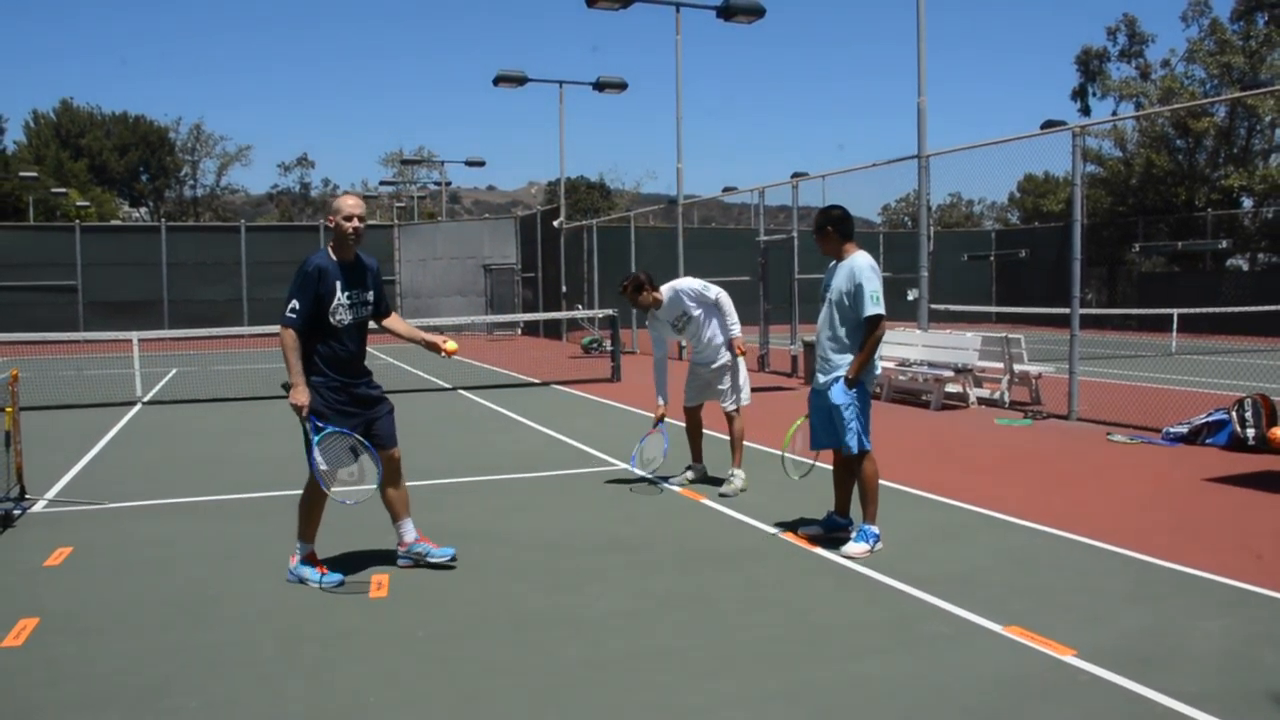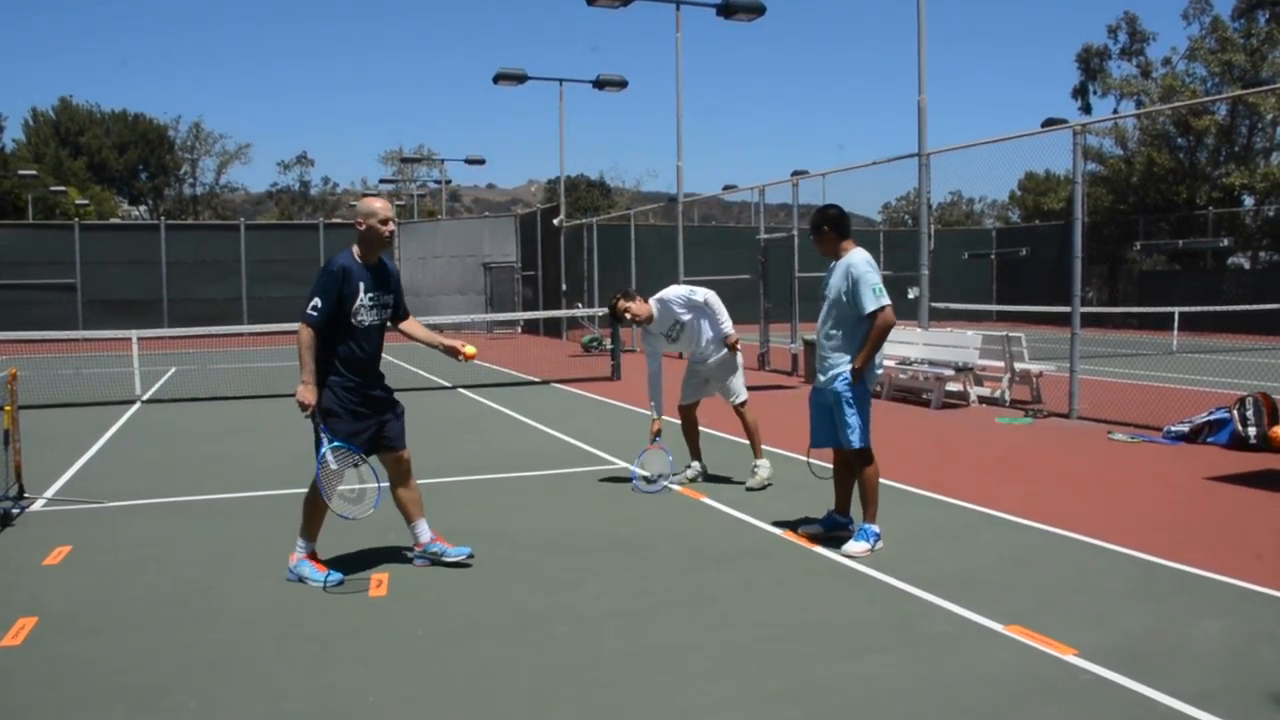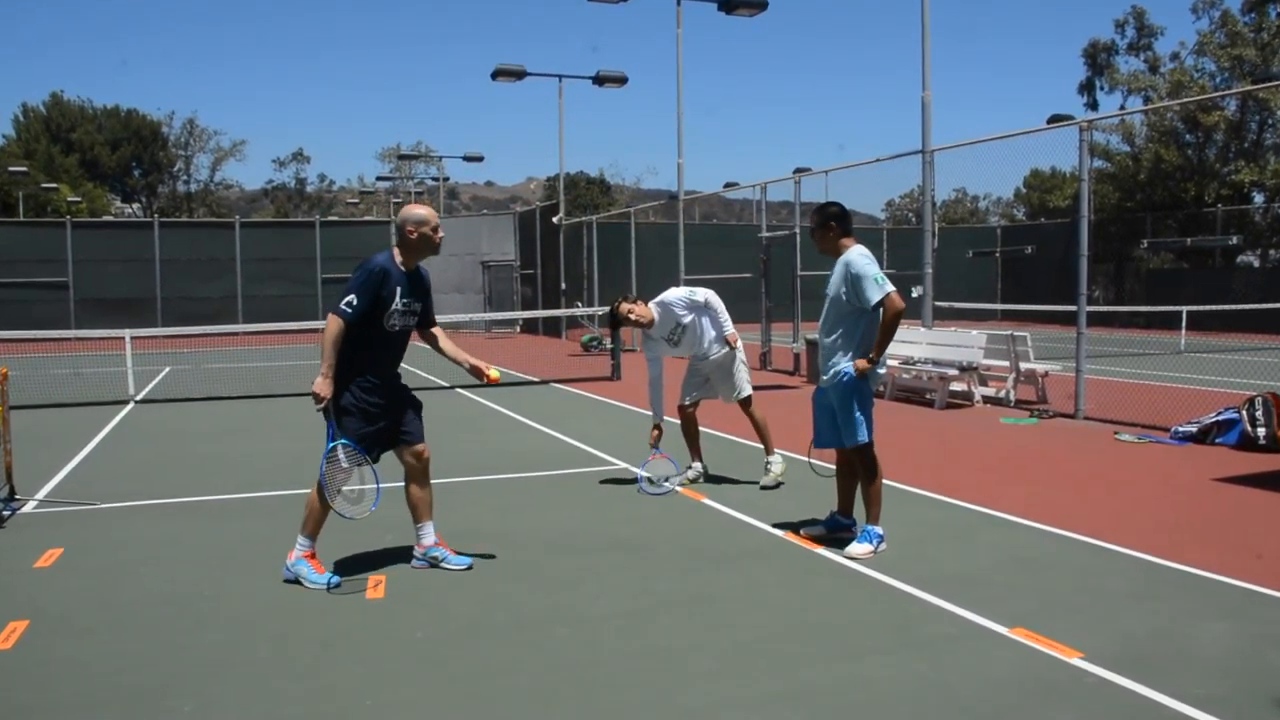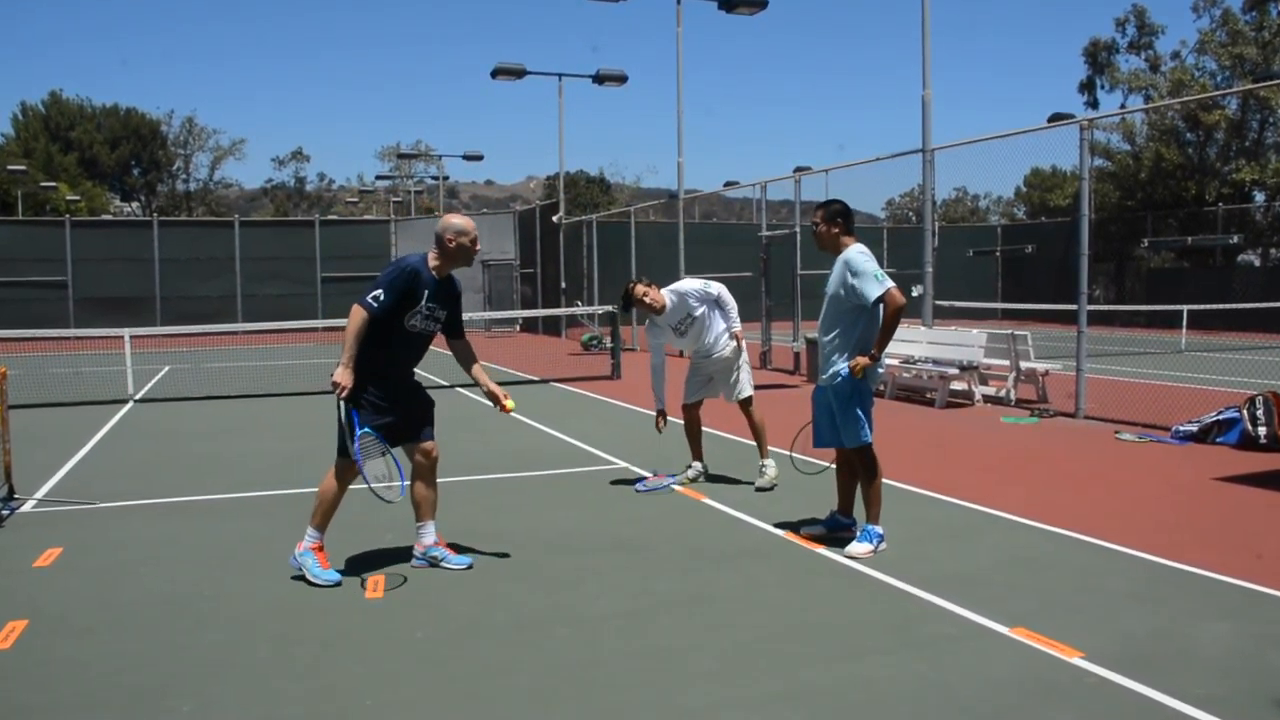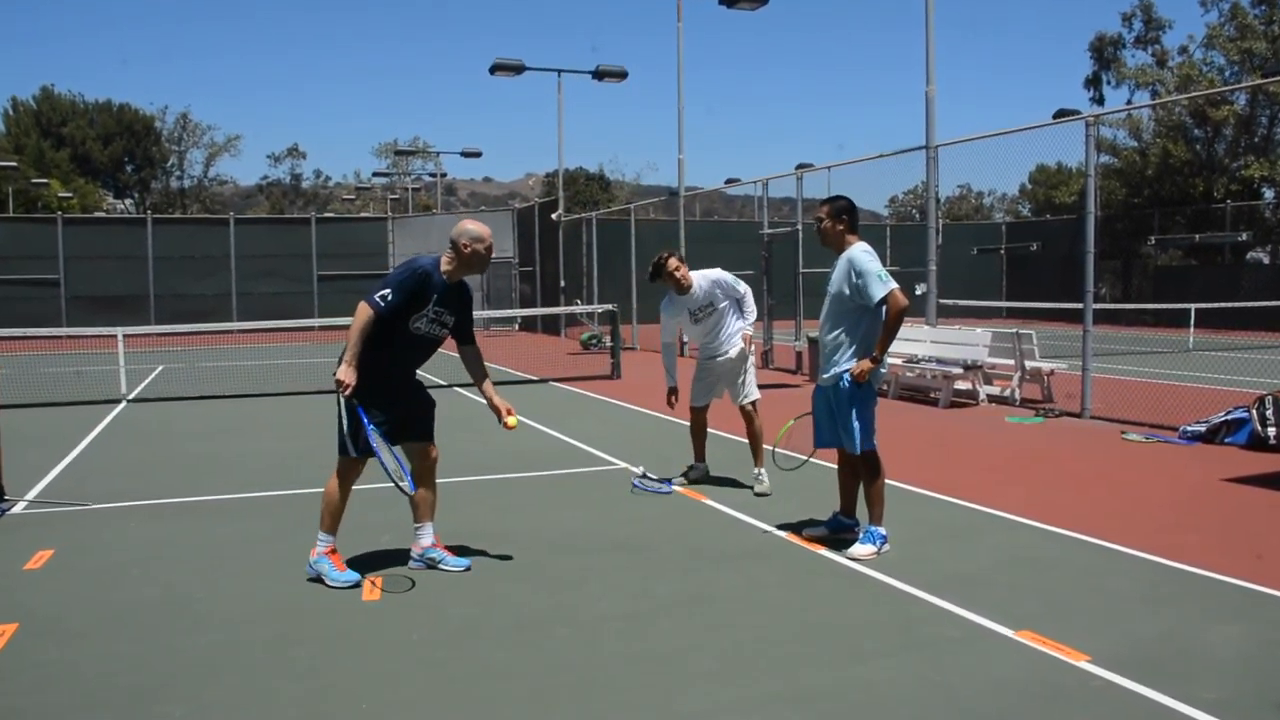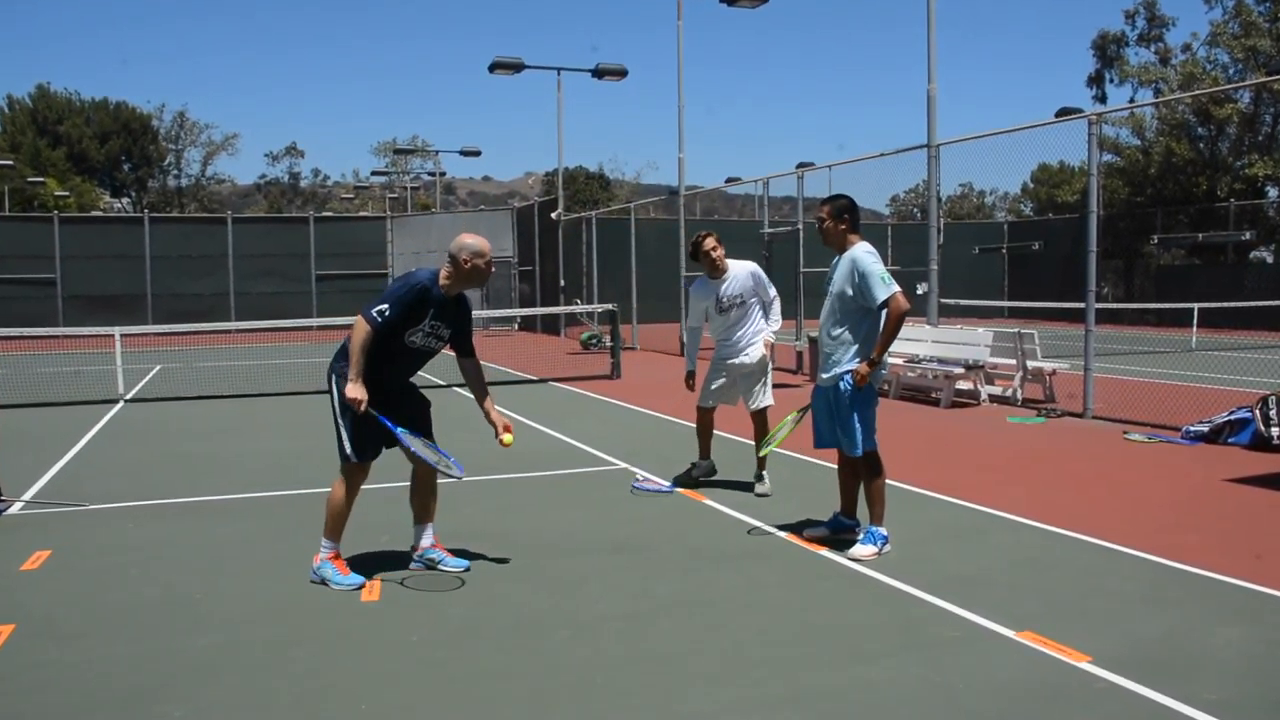
dt=0.2s
person 1, frame 1
left shoulder: (369, 267)
right shoulder: (315, 269)
left elbow: (384, 315)
right elbow: (289, 328)
left wrist: (423, 338)
right wrist: (298, 384)
left hip: (361, 383)
right hip: (324, 390)
left knee: (391, 458)
left ankle: (409, 543)
right ankle: (302, 559)
person 1, frame 2
left shoulder: (389, 271)
right shoulder: (339, 269)
left elbow: (402, 319)
right elbow: (308, 326)
left wrist: (442, 342)
right wrist: (307, 382)
left hip: (374, 386)
right hip: (337, 390)
left knee: (400, 461)
left ankle: (425, 543)
right ankle: (302, 557)
person 1, frame 3
left shoulder: (420, 278)
right shoulder: (376, 270)
left elbow: (428, 329)
right elbow: (337, 320)
left wrist: (466, 360)
right wrist: (326, 376)
left hip: (390, 385)
right hip: (355, 388)
left knee: (418, 457)
left ankle: (427, 546)
right ankle: (301, 557)
person 1, frame 4
left shoulder: (451, 287)
right shoulder: (408, 270)
left elbow: (457, 341)
right elbow: (361, 312)
left wrist: (485, 382)
right wrist: (346, 366)
left hip: (402, 381)
right hip: (367, 382)
left knee: (427, 455)
right knee: (350, 464)
left ankle: (427, 545)
right ankle: (309, 547)
person 1, frame 5
left shoulder: (462, 293)
right shoulder: (419, 272)
left elbow: (468, 348)
right elbow: (367, 308)
left wrist: (491, 396)
right wrist: (349, 364)
left hip: (403, 380)
right hip: (365, 378)
left knee: (426, 457)
right knee: (352, 463)
left ankle: (424, 546)
right ankle: (323, 553)
person 1, frame 6
left shoulder: (460, 306)
right shoulder: (417, 285)
left elbow: (468, 361)
right elbow: (364, 323)
left wrist: (490, 411)
right wrist: (354, 381)
left hip: (396, 384)
right hip: (358, 383)
left knee: (427, 458)
right knee: (355, 469)
left ankle: (424, 547)
right ankle: (325, 558)
person 2, frame 1
left shoulder: (862, 267)
right shoulder: (835, 268)
left elbow: (876, 328)
left wrist: (852, 374)
right wrist: (821, 371)
left hip: (847, 379)
right hip: (825, 378)
left knee: (858, 452)
right knee: (839, 451)
left ankle: (869, 529)
right ankle: (840, 518)
person 2, frame 2
left shoulder: (858, 264)
right shoulder: (836, 266)
left elbow: (885, 318)
left wrist: (858, 367)
left hip: (848, 376)
right hip: (828, 375)
left knee: (859, 450)
right knee: (840, 450)
left ankle: (870, 528)
right ankle: (840, 517)
person 2, frame 3
left shoulder: (857, 260)
right shoulder: (841, 263)
left elbow: (895, 305)
left wrist: (872, 357)
left hip: (851, 374)
right hip: (832, 374)
left knee: (861, 449)
right knee: (843, 450)
left ankle: (873, 530)
right ankle: (843, 518)
person 2, frame 4
left shoulder: (855, 258)
right shoulder: (841, 261)
left elbow: (896, 301)
left wrist: (873, 354)
left hip: (850, 374)
right hip: (831, 374)
left knee: (860, 449)
right knee: (842, 450)
left ankle: (874, 530)
right ankle: (843, 518)
person 2, frame 5
left shoulder: (859, 257)
right shoulder: (842, 260)
left elbow: (898, 303)
left wrist: (875, 357)
left hip: (852, 375)
right hip: (831, 374)
left knee: (862, 451)
right knee: (844, 450)
left ankle: (876, 531)
right ankle: (846, 519)
person 2, frame 6
left shoulder: (862, 258)
right shoulder: (840, 261)
left elbow: (899, 306)
left wrist: (873, 360)
left hip: (852, 375)
right hip: (831, 374)
left knee: (864, 452)
right knee: (844, 451)
left ankle: (877, 532)
right ankle: (846, 520)
person 3, frame 1
left shoulder: (682, 288)
right shoulder: (654, 321)
left elbow: (721, 296)
right elbow: (660, 360)
left wrist: (735, 333)
right wrist: (661, 401)
left hip: (724, 353)
right hip: (699, 360)
left knee: (732, 411)
right knee: (691, 411)
left ankle: (737, 473)
right ankle: (697, 466)
person 3, frame 2
left shoulder: (669, 297)
right shoulder: (649, 336)
left elbow: (710, 297)
right elbow: (654, 375)
left wrist: (728, 331)
right wrist: (656, 416)
left hip: (723, 350)
right hip: (698, 360)
left knee: (740, 405)
right knee: (685, 409)
left ankle: (761, 464)
right ankle: (697, 465)
person 3, frame 3
left shoulder: (669, 300)
right shoulder: (650, 342)
left elbow: (709, 296)
right elbow: (655, 379)
left wrist: (728, 330)
right wrist: (657, 421)
left hip: (725, 350)
right hip: (699, 361)
left knee: (746, 404)
right knee: (685, 410)
left ankle: (773, 459)
right ankle: (697, 466)
person 3, frame 4
left shoulder: (683, 289)
right shoulder: (654, 329)
left elbow: (720, 291)
right elbow: (657, 366)
left wrist: (735, 327)
right wrist: (660, 406)
left hip: (728, 348)
right hip: (701, 358)
left knee: (746, 404)
right knee: (689, 408)
left ankle: (766, 463)
right ankle: (698, 465)
person 3, frame 5
left shoulder: (714, 278)
right shoulder: (669, 308)
left elbow: (745, 293)
right elbow: (668, 344)
left wrist: (748, 328)
right wrist: (671, 382)
left hip: (736, 350)
right hip: (708, 358)
left knee: (749, 409)
right knee: (697, 411)
left ankle: (760, 471)
right ankle: (699, 467)
person 3, frame 6
left shoulder: (749, 271)
right shoulder: (698, 290)
left elbow: (772, 299)
right elbow: (693, 328)
left wrist: (770, 334)
right wrist: (690, 366)
left hip: (755, 353)
right hip: (722, 357)
left knee: (759, 413)
right knee: (703, 409)
left ankle: (761, 473)
right ankle: (704, 463)
